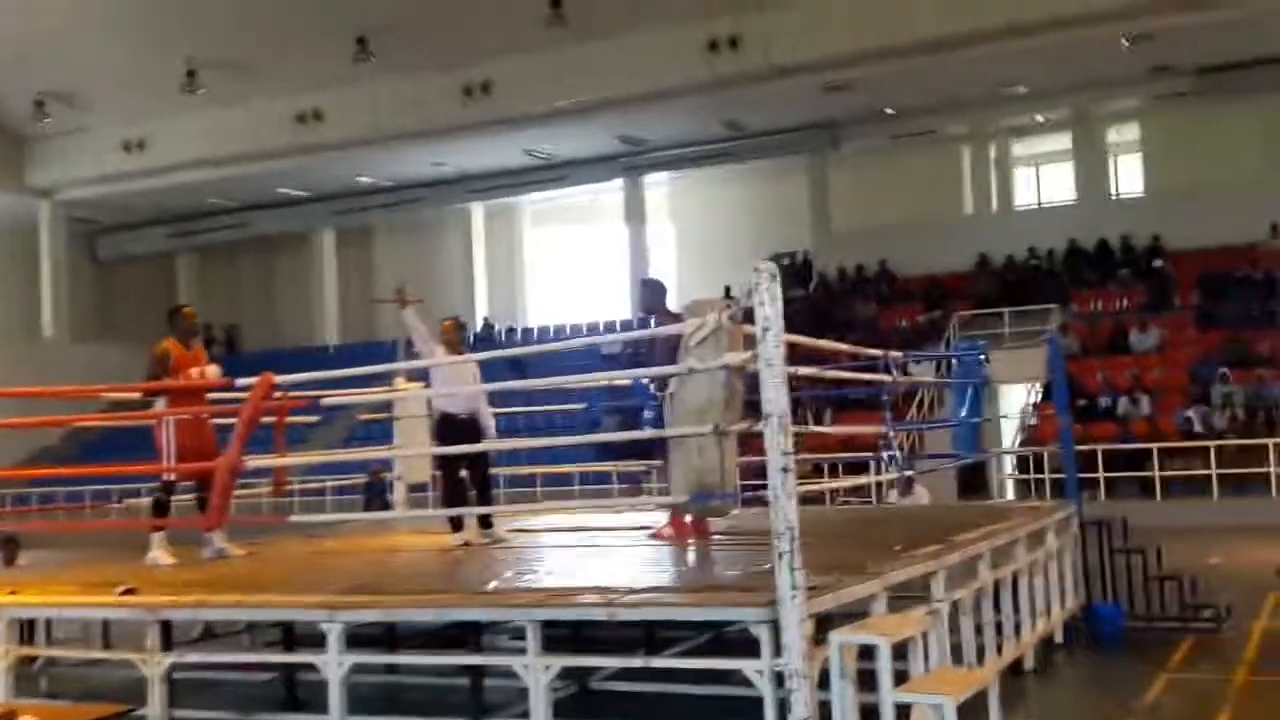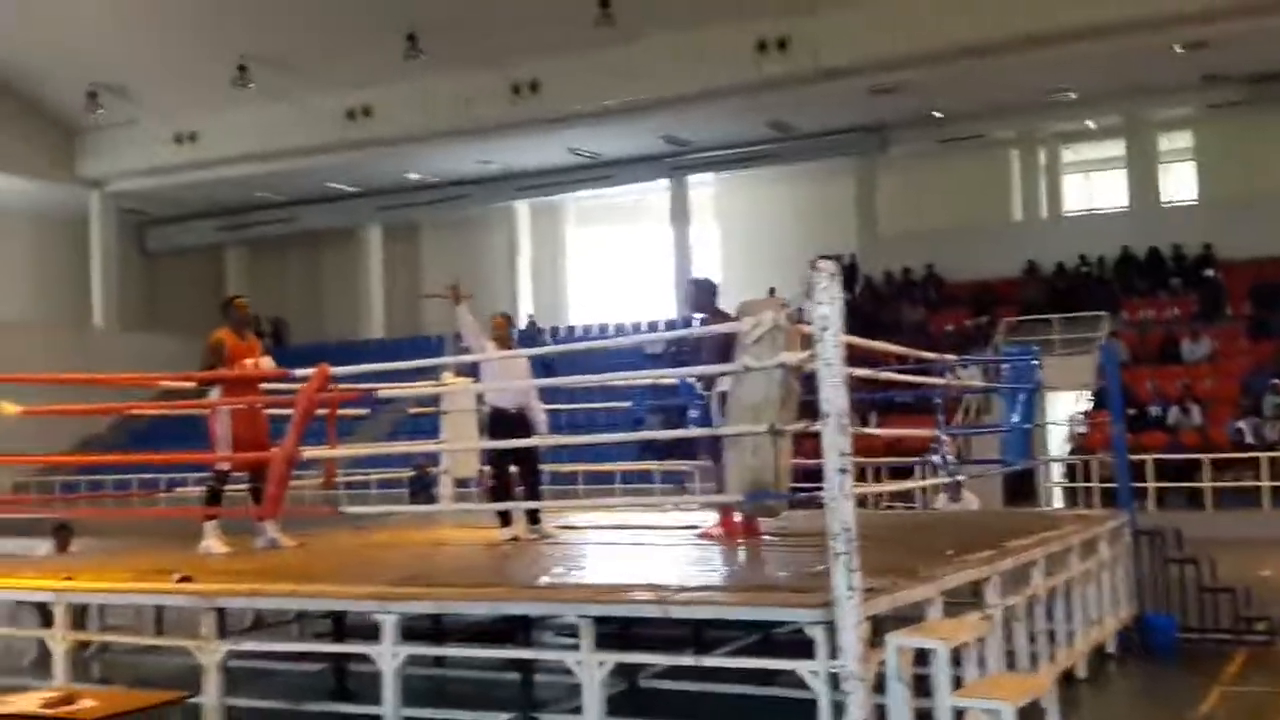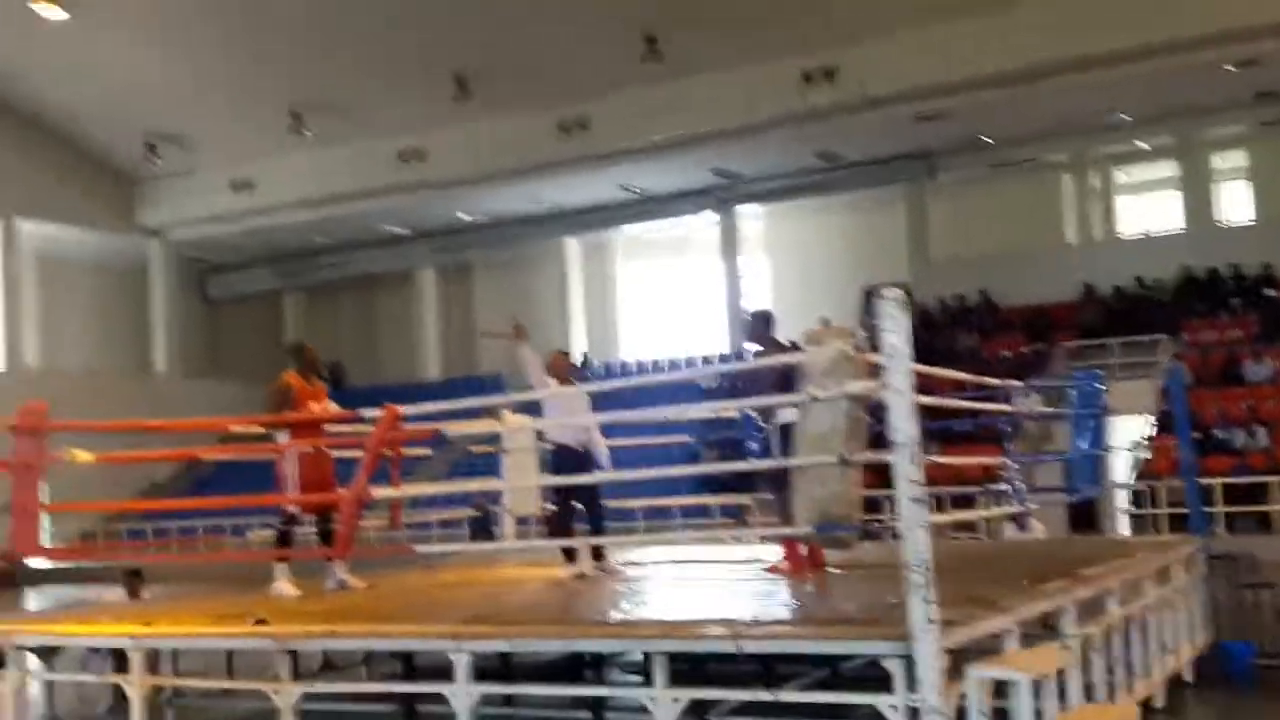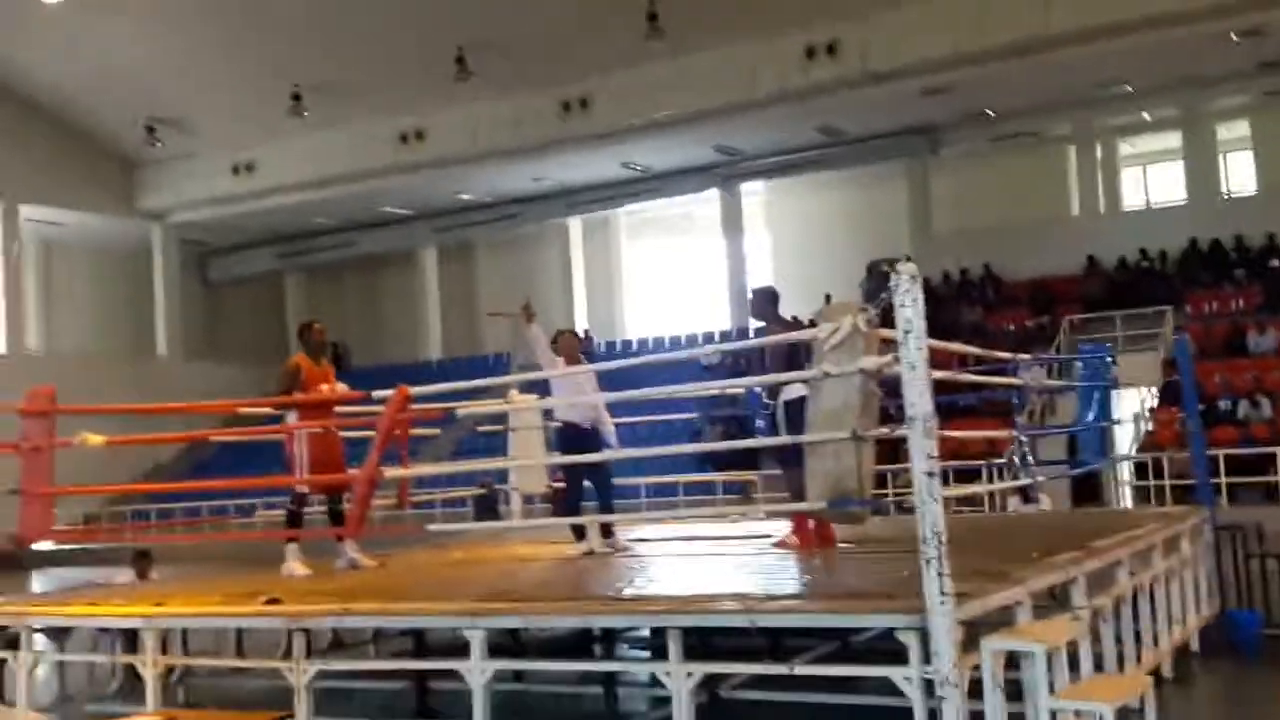
dt=0.2s
person 1, frame 1
left shoulder: (200, 350)
right shoulder: (164, 350)
left wrist: (211, 379)
right wrist: (179, 382)
left hip: (199, 417)
right hip: (173, 418)
left knee: (207, 477)
right knee: (169, 480)
left ankle: (215, 540)
right ankle: (157, 545)
person 1, frame 2
left shoulder: (255, 341)
right shoulder: (219, 340)
left wrist: (266, 371)
right wrist: (234, 372)
left hip: (253, 407)
right hip: (227, 408)
left knee: (260, 468)
right knee: (222, 469)
left ankle: (267, 530)
right ankle: (210, 533)
person 1, frame 3
left shoulder: (320, 385)
right shoulder: (286, 384)
left wrist: (331, 414)
right wrist: (299, 416)
left hip: (319, 449)
right hip: (295, 450)
left knee: (326, 510)
right knee: (291, 512)
left ankle: (336, 571)
right ankle: (281, 576)
person 1, frame 4
left shoulder: (328, 365)
right shoulder: (295, 365)
left wrist: (340, 394)
right wrist: (309, 397)
left hip: (328, 430)
right hip: (304, 431)
left knee: (336, 490)
right knee: (301, 491)
left ankle: (347, 550)
right ankle: (292, 556)
person 2, frame 1
left shoulder: (471, 364)
right shoulder: (434, 355)
left elbow: (481, 400)
right elbow: (419, 334)
left wrist: (490, 430)
right wrist: (405, 307)
left hip: (470, 423)
right hip: (447, 424)
left knee: (481, 474)
right knee: (450, 477)
left ankle: (486, 526)
right ankle: (458, 530)
person 2, frame 2
left shoulder: (522, 359)
right shoulder: (485, 350)
left elbow: (531, 394)
right elbow: (470, 330)
left wrist: (541, 425)
right wrist: (459, 304)
left hip: (521, 418)
right hip: (498, 418)
left knee: (531, 470)
right knee: (500, 473)
left ankle: (534, 522)
right ankle: (506, 525)
person 2, frame 3
left shoulder: (582, 394)
right shoulder: (547, 388)
left elbow: (592, 429)
right elbow: (532, 368)
left wrist: (604, 460)
right wrist: (521, 343)
left hip: (583, 454)
right hip: (562, 455)
left knee: (595, 506)
right knee: (563, 510)
left ankle: (599, 558)
right ankle: (571, 561)
person 2, frame 4
left shoulder: (588, 373)
right shoulder: (555, 367)
left elbow: (600, 408)
right elbow: (540, 347)
left wrist: (611, 438)
right wrist: (530, 322)
left hip: (591, 433)
right hip: (569, 433)
left knee: (604, 483)
right knee: (573, 488)
left ankle: (609, 535)
right ankle: (581, 539)
person 3, frame 1
left shoulder: (663, 324)
right shoulder: (674, 321)
left elbow: (663, 360)
left wrist: (657, 391)
left hip: (669, 393)
right hip: (668, 392)
left knee: (670, 453)
right knee: (668, 452)
left ankle: (678, 521)
right ankle: (697, 521)
person 3, frame 2
left shoulder: (712, 323)
right shoulder: (724, 320)
left elbow: (710, 362)
left wrist: (705, 389)
left hip: (719, 390)
right hip: (728, 389)
left knee: (718, 455)
right knee: (723, 454)
left ankle: (727, 520)
person 3, frame 3
left shoulder: (768, 355)
right shoulder: (786, 351)
left elbow: (766, 388)
left wrist: (763, 417)
left hip: (780, 418)
right hip: (792, 417)
left knee: (781, 484)
right knee: (786, 483)
person 3, frame 4
left shoulder: (774, 332)
right shoulder: (790, 328)
left elbow: (776, 372)
left wrist: (769, 399)
left hip: (787, 399)
right hip: (799, 395)
left knee: (791, 464)
right knee: (799, 462)
left ankle: (802, 529)
right ankle: (820, 526)
